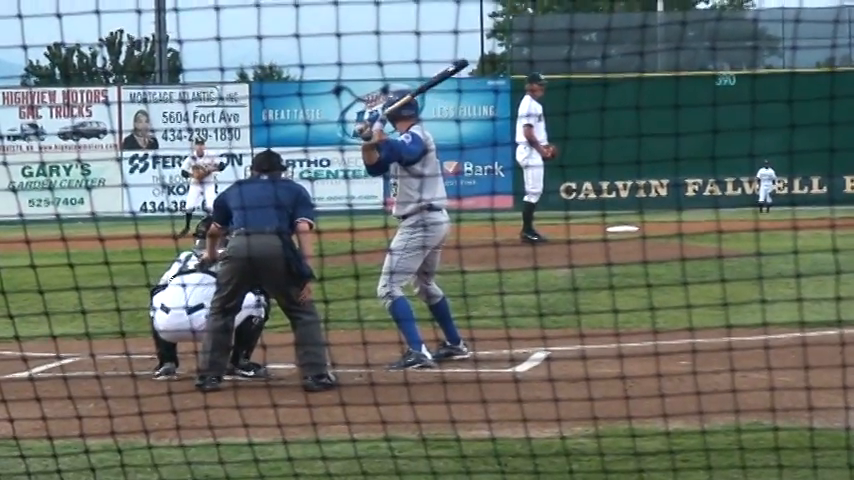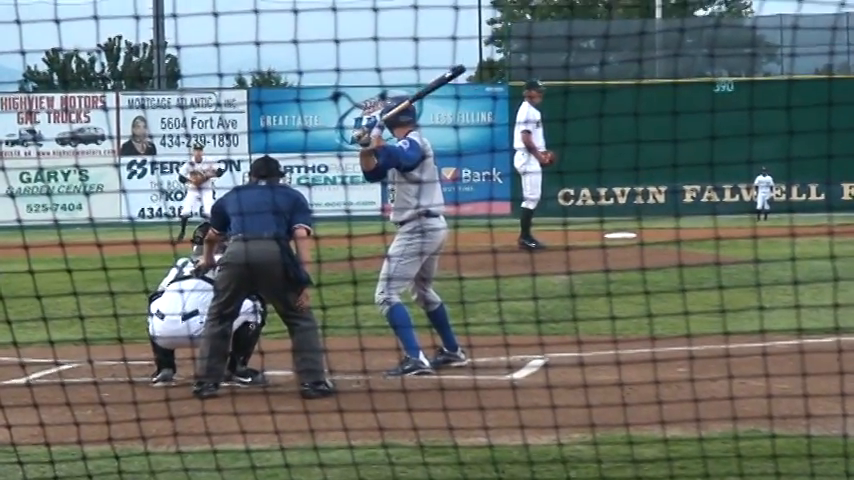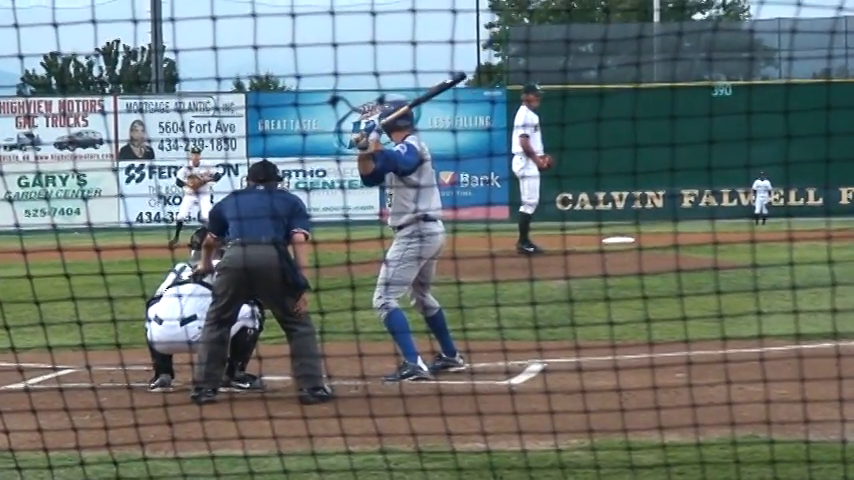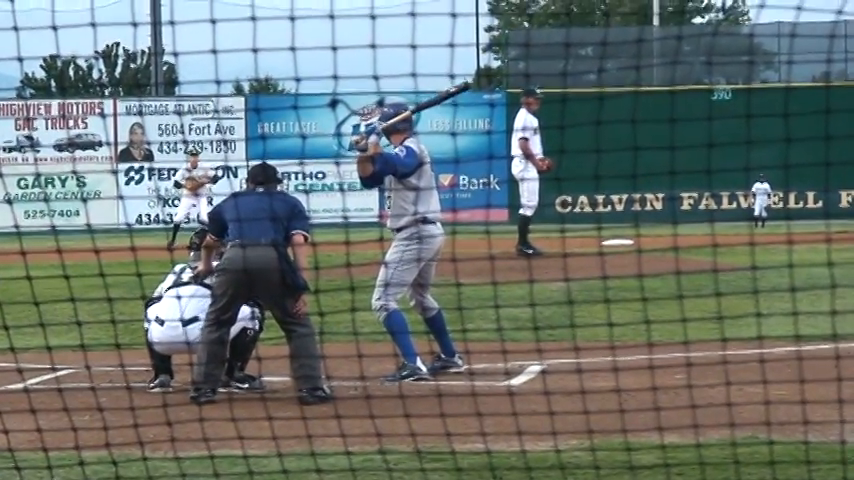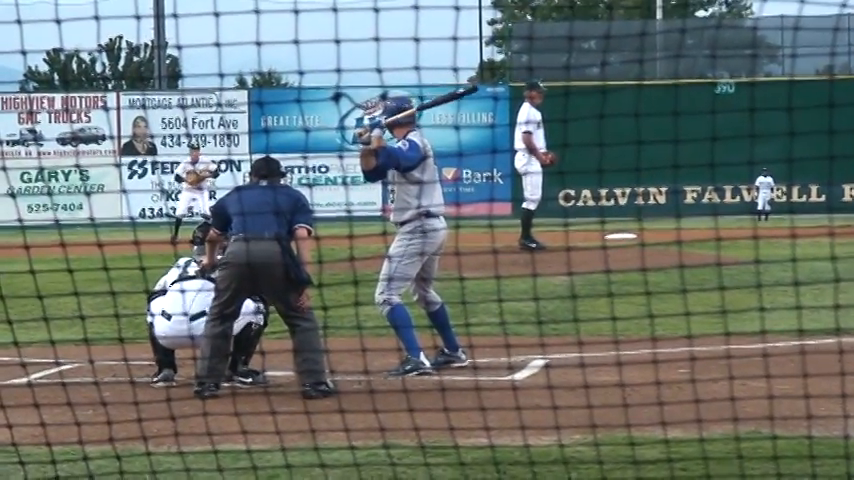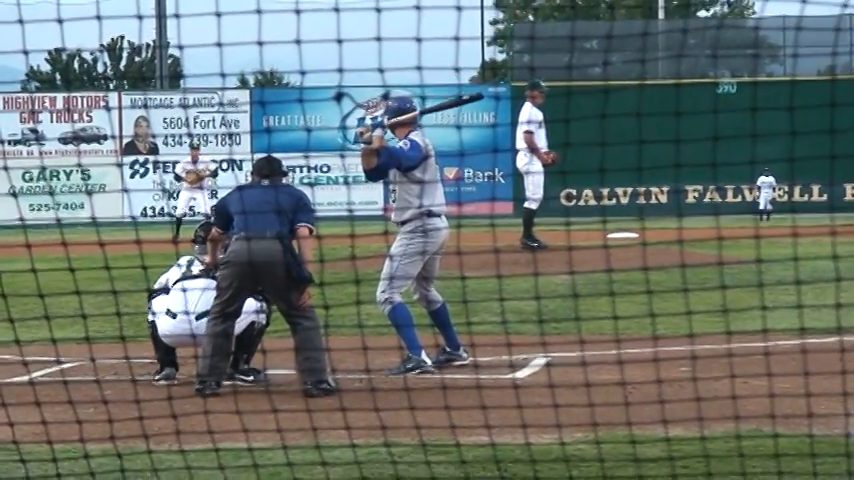
dt=0.1s
person 1, frame 1
left shoulder: (416, 137)
right shoulder: (407, 140)
left elbow: (396, 152)
right elbow: (375, 167)
left wrist: (377, 130)
right wrist: (367, 140)
left hip: (420, 222)
right hip: (433, 220)
left knee: (388, 287)
right knee: (425, 283)
left ankle: (418, 351)
right ankle: (455, 344)
person 1, frame 2
left shoulder: (413, 143)
right shoulder: (405, 146)
left elbow: (393, 158)
right elbow: (372, 173)
left wrist: (375, 136)
right wrist: (365, 146)
left hip: (417, 228)
right hip: (430, 227)
left knee: (386, 294)
right knee: (423, 290)
left ankle: (415, 358)
right ankle: (453, 350)
person 1, frame 3
left shoulder: (411, 147)
right shoulder: (402, 151)
left elbow: (389, 163)
right elbow: (370, 177)
left wrist: (374, 140)
right wrist: (363, 150)
left hip: (415, 233)
right hip: (428, 231)
left knee: (384, 299)
right knee: (422, 295)
left ankle: (413, 364)
right ankle: (451, 356)
person 1, frame 4
left shoulder: (410, 150)
right shoulder: (401, 153)
left elbow: (388, 166)
right elbow: (369, 179)
left wrist: (373, 143)
right wrist: (363, 152)
left hip: (414, 235)
right hip: (427, 233)
left knee: (383, 300)
right knee: (421, 296)
left ankle: (412, 365)
right ankle: (450, 357)
person 1, frame 5
left shoulder: (413, 143)
right shoulder: (404, 147)
left elbow: (390, 159)
right elbow: (371, 172)
left wrist: (376, 136)
right wrist: (366, 145)
left hip: (417, 229)
right hip: (430, 227)
left knee: (386, 294)
right knee: (424, 291)
left ankle: (416, 359)
right ankle: (453, 351)
person 1, frame 6
left shoulder: (415, 143)
right shoulder: (406, 146)
left elbow: (392, 160)
right elbow: (372, 172)
left wrist: (378, 137)
right wrist: (367, 145)
left hip: (419, 229)
right hip: (431, 227)
left knee: (387, 293)
right knee: (425, 290)
left ankle: (417, 357)
right ankle: (455, 350)
person 2, frame 1
left shoulder: (233, 191)
right shoulder: (294, 190)
left elbow: (214, 231)
right elbow: (303, 230)
left wrist: (210, 253)
right wrist: (306, 274)
left hip: (238, 248)
right hip: (276, 248)
left knee: (220, 311)
right knee: (303, 311)
left ankle: (209, 376)
right ankle: (316, 375)
person 2, frame 2
left shoulder: (231, 197)
right shoulder: (292, 196)
left elbow: (212, 237)
right elbow: (301, 236)
left wrist: (207, 260)
right wrist: (304, 281)
left hip: (236, 254)
right hip: (274, 254)
left knee: (218, 318)
right knee: (301, 318)
left ankle: (206, 382)
right ankle: (314, 382)
person 2, frame 3
left shoulder: (229, 201)
right shoulder: (290, 200)
left elbow: (210, 242)
right elbow: (299, 240)
left wrist: (205, 264)
right wrist: (302, 285)
left hip: (234, 258)
right hip: (272, 258)
left knee: (216, 322)
right knee: (299, 323)
left ankle: (204, 387)
right ankle: (312, 387)
person 2, frame 4
left shoulder: (229, 203)
right shoulder: (290, 202)
left elbow: (210, 243)
right elbow: (298, 242)
left wrist: (205, 265)
right wrist: (301, 287)
left hip: (233, 260)
right hip: (272, 260)
left knee: (215, 323)
right knee: (298, 323)
left ankle: (203, 388)
right ankle: (311, 388)
person 2, frame 5
left shoulder: (232, 197)
right shoulder: (293, 196)
left elbow: (213, 237)
right elbow: (302, 236)
left wrist: (210, 259)
right wrist: (304, 281)
left hip: (237, 253)
right hip: (275, 253)
left knee: (219, 317)
right knee: (302, 317)
left ankle: (207, 382)
right ankle: (314, 382)
person 2, frame 6
left shoulder: (234, 196)
right shoulder: (295, 195)
left elbow: (215, 236)
right elbow: (303, 235)
left wrist: (212, 258)
right wrist: (305, 280)
left hip: (238, 252)
right hip: (277, 252)
left knee: (220, 316)
right knee: (303, 316)
left ankle: (208, 380)
right ankle: (315, 380)
person 3, frame 1
left shoulder: (534, 104)
right shoulder: (529, 104)
right elbow: (527, 132)
left wrist: (544, 146)
right wrist: (542, 151)
left hip: (533, 151)
right hip: (531, 151)
left knee: (534, 191)
right knee: (534, 191)
left ankle: (528, 229)
right ankle: (526, 231)
person 3, frame 2
left shoulder: (532, 110)
right shoulder: (527, 110)
right elbow: (526, 139)
left wrist: (542, 153)
right wrist: (540, 157)
left hip: (531, 158)
right hip: (529, 158)
left knee: (532, 198)
right knee: (532, 197)
left ankle: (526, 236)
right ankle: (524, 237)
person 3, frame 3
left shoulder: (530, 114)
right shoulder: (525, 114)
right elbow: (524, 143)
left wrist: (540, 157)
right wrist: (538, 161)
left hip: (529, 162)
right hip: (527, 162)
left knee: (530, 202)
right knee: (530, 202)
left ankle: (524, 240)
right ankle: (523, 242)
person 3, frame 4
left shoulder: (529, 117)
right shoulder: (525, 117)
right elbow: (523, 146)
left wrist: (539, 160)
right wrist: (537, 163)
left hip: (528, 164)
right hip: (526, 165)
left knee: (529, 204)
right knee: (529, 204)
left ankle: (523, 243)
right ankle: (522, 244)
person 3, frame 5
left shoulder: (532, 111)
right shoulder: (528, 111)
right elbow: (527, 139)
left wrist: (543, 154)
right wrist: (540, 157)
left hip: (531, 158)
right hip: (529, 158)
left knee: (532, 198)
right knee: (532, 198)
left ankle: (526, 237)
right ankle: (525, 238)
person 3, frame 6
left shoulder: (534, 111)
right shoulder: (530, 111)
right elbow: (528, 139)
left wrist: (544, 153)
right wrist: (541, 156)
left hip: (532, 158)
right hip: (531, 158)
left knee: (534, 197)
right knee: (534, 197)
left ankle: (528, 236)
right ankle: (527, 237)
person 4, frame 1
left shoulder: (182, 258)
left elbow: (161, 287)
left hip: (165, 326)
right hip: (204, 324)
left knee: (158, 297)
right knee: (258, 300)
left ankle: (166, 363)
right ankle: (239, 363)
person 4, frame 2
left shoulder: (180, 264)
left elbow: (160, 294)
left hip: (161, 333)
right hip: (199, 331)
left knee: (156, 301)
right knee: (254, 306)
left ankle: (164, 370)
right ankle: (237, 370)
person 4, frame 3
left shoulder: (177, 269)
left elbow: (158, 298)
left hip: (160, 338)
right hip: (198, 335)
left knee: (154, 308)
right knee: (253, 311)
left ankle: (162, 375)
right ankle: (235, 375)
person 4, frame 4
left shoulder: (177, 270)
left elbow: (156, 298)
left hip: (160, 339)
right hip: (198, 337)
left knee: (152, 307)
right knee: (252, 312)
left ankle: (161, 376)
right ankle: (234, 376)
person 4, frame 5
left shoulder: (180, 264)
left elbow: (157, 291)
left hip: (166, 333)
right hip: (206, 331)
left knee: (155, 303)
right knee: (257, 307)
left ankle: (165, 370)
right ankle: (237, 370)
person 4, frame 6
left shoulder: (181, 262)
left elbow: (157, 290)
left hip: (169, 332)
left knee: (156, 301)
right knee: (260, 306)
left ankle: (166, 368)
right ankle: (239, 368)
